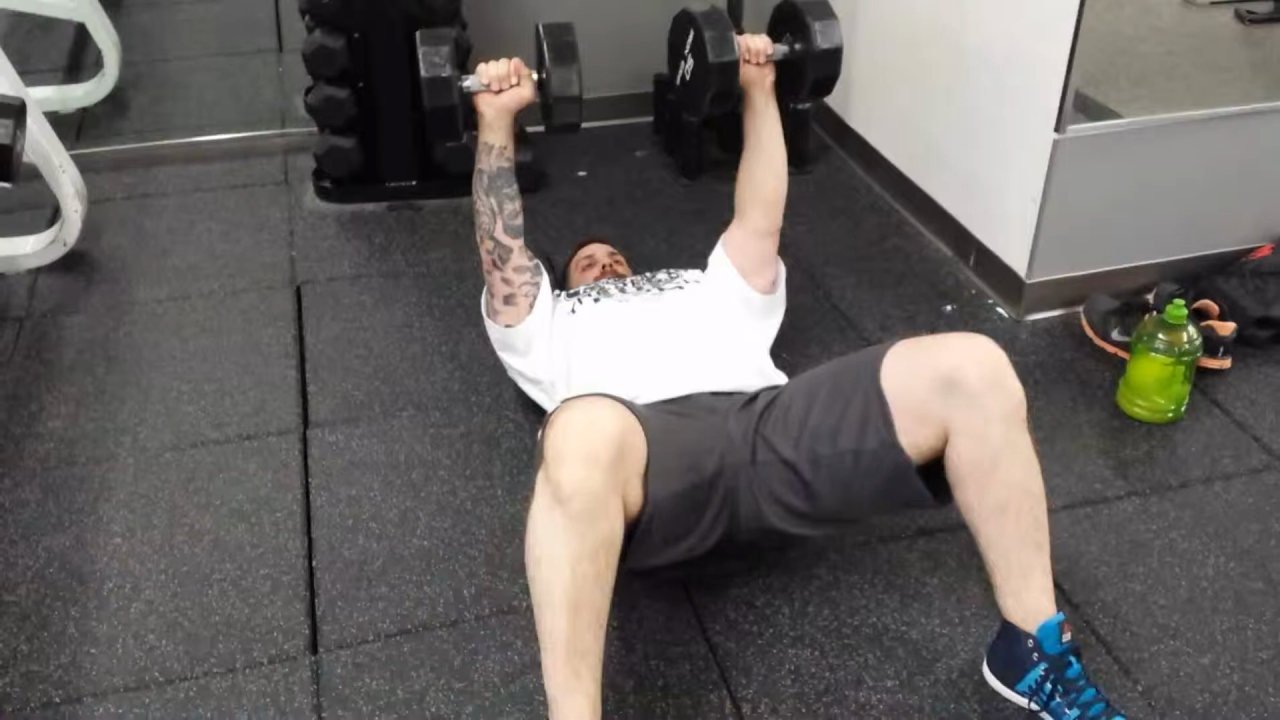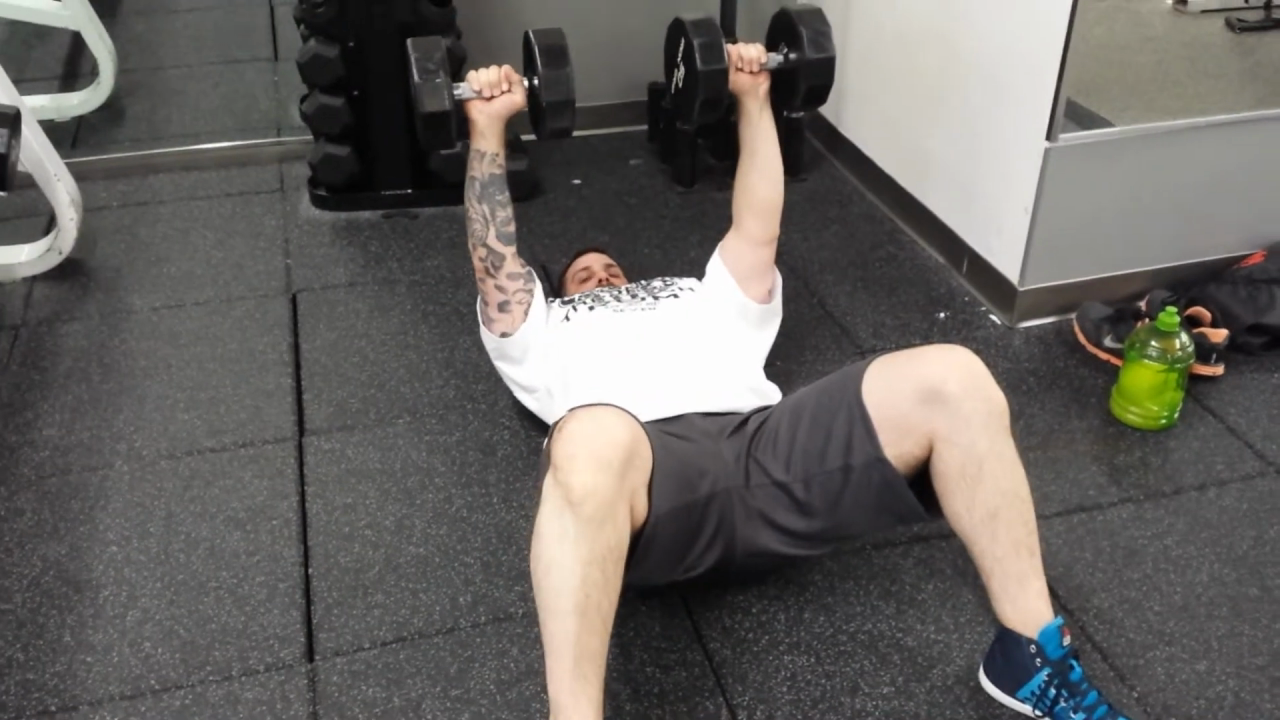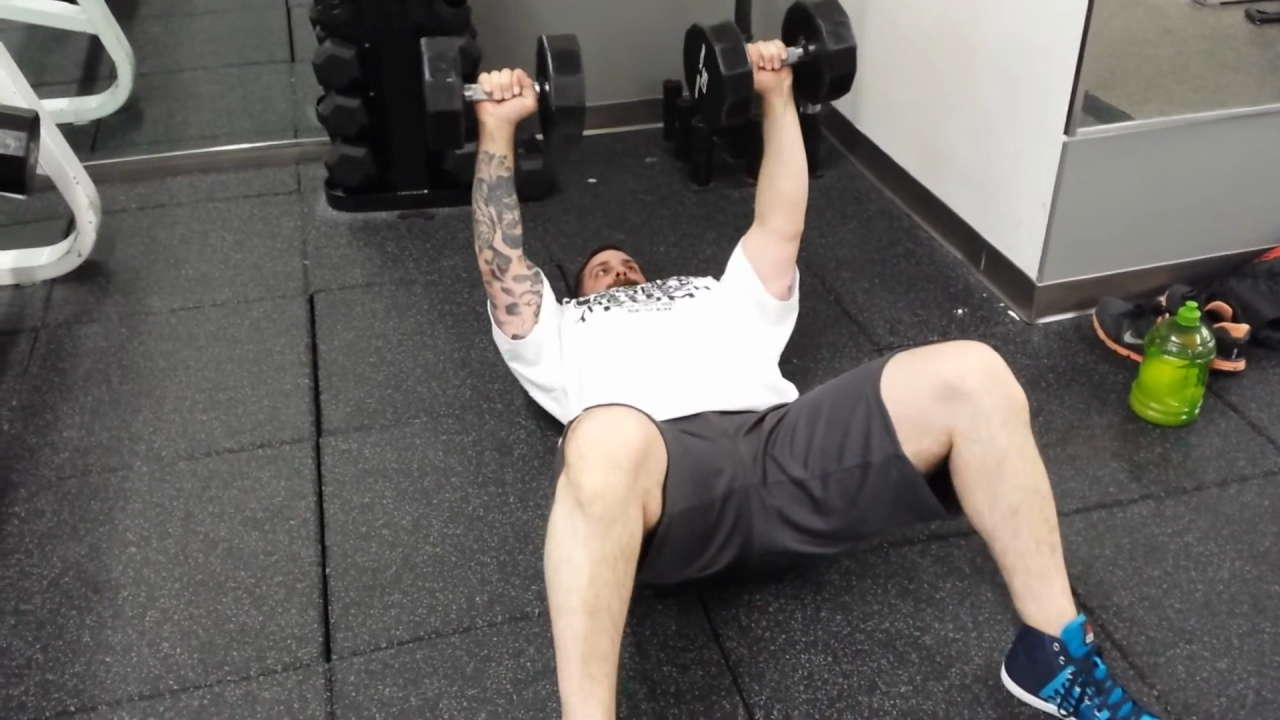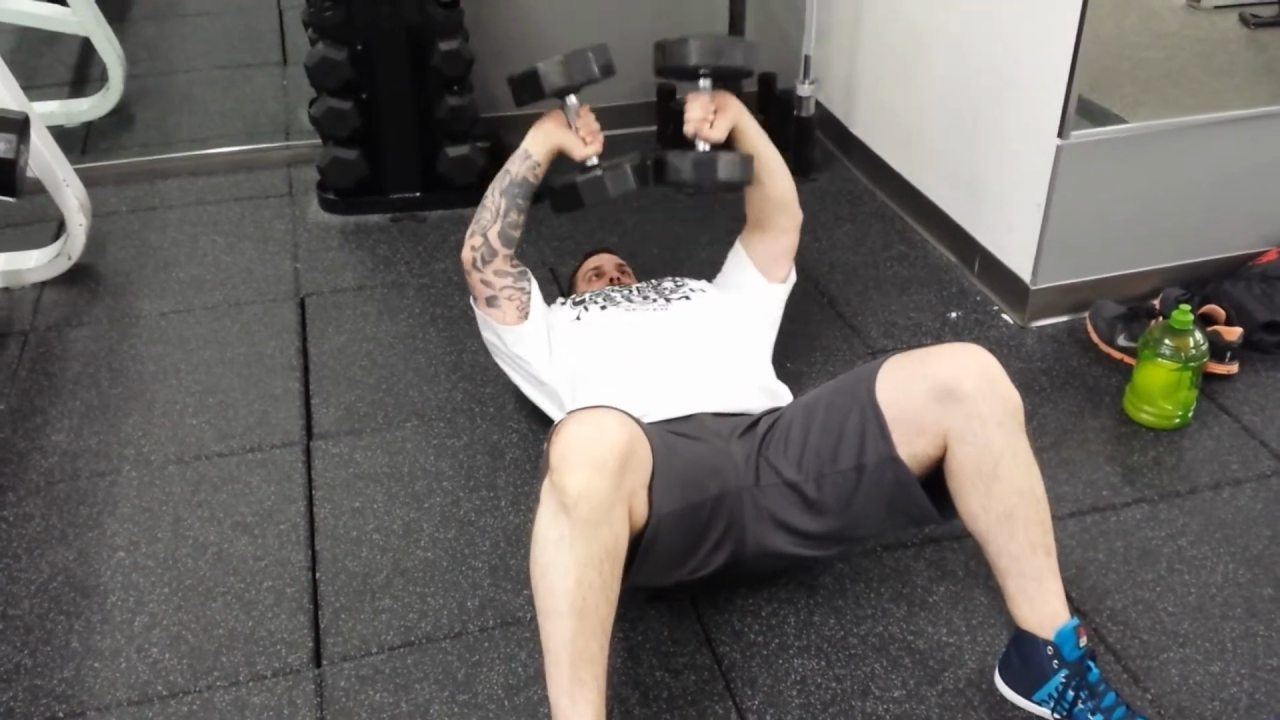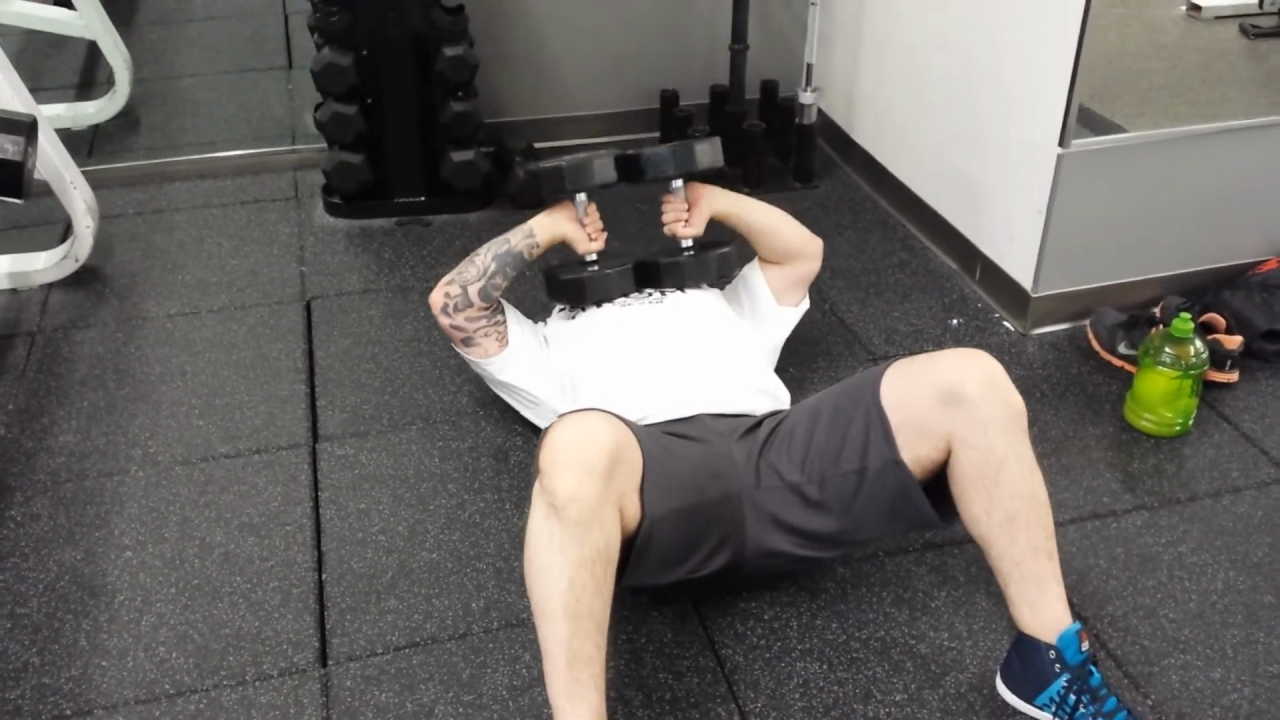
dt=1s
person 1, frame 1
left shoulder: (710, 294)
right shoulder: (550, 324)
left elbow: (760, 221)
right elbow: (501, 251)
left wrist: (758, 89)
right wrist: (496, 117)
left hip: (771, 425)
right hip: (650, 446)
left knee: (971, 369)
right knee: (584, 436)
left ankle: (1034, 645)
person 1, frame 2
left shoulder: (705, 301)
right shoulder: (548, 332)
left elbow: (757, 231)
right elbow: (494, 260)
left wrist: (753, 100)
right wrist: (487, 125)
left hip: (766, 445)
right hip: (645, 465)
left knee: (952, 379)
right knee: (593, 442)
left ankle: (1032, 651)
person 1, frame 3
left shoulder: (720, 298)
right shoulder: (562, 329)
left elbow: (780, 227)
right elbow: (500, 262)
left wrist: (777, 98)
right wrist: (496, 128)
left hip: (783, 443)
right hip: (662, 466)
left knee: (971, 376)
right knee: (608, 442)
left ankle: (1055, 647)
person 1, frame 4
left shoulder: (712, 300)
right shoulder: (556, 329)
left elbow: (778, 224)
right elbow: (483, 257)
left wrist: (738, 121)
right wrist: (540, 142)
left hip: (776, 447)
right hip: (656, 467)
left knee: (966, 378)
right knee: (590, 444)
left ankle: (1048, 651)
person 1, frame 5
left shoulder: (714, 305)
right shoulder: (555, 342)
left elbow: (801, 251)
right elbow: (454, 303)
left wrist: (715, 201)
right wrist: (548, 227)
left hip: (774, 449)
right hip: (653, 471)
left knee: (969, 383)
right knee: (578, 448)
left ankle: (1048, 656)
